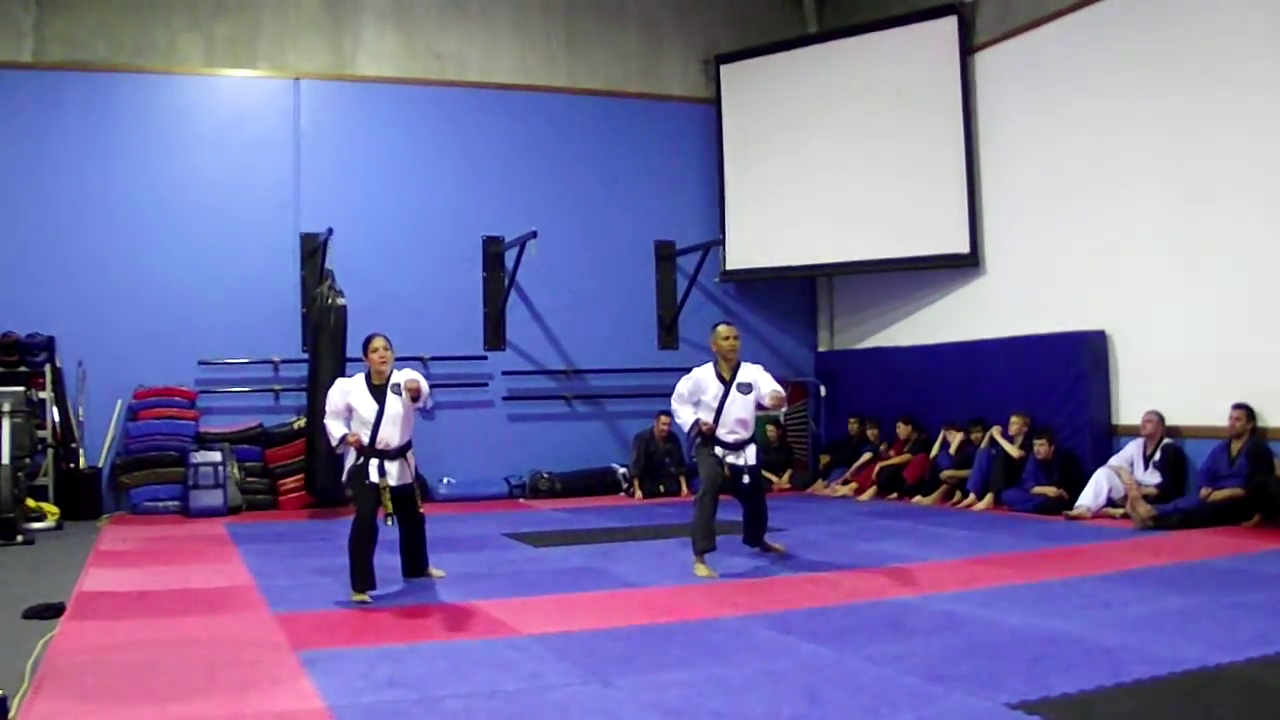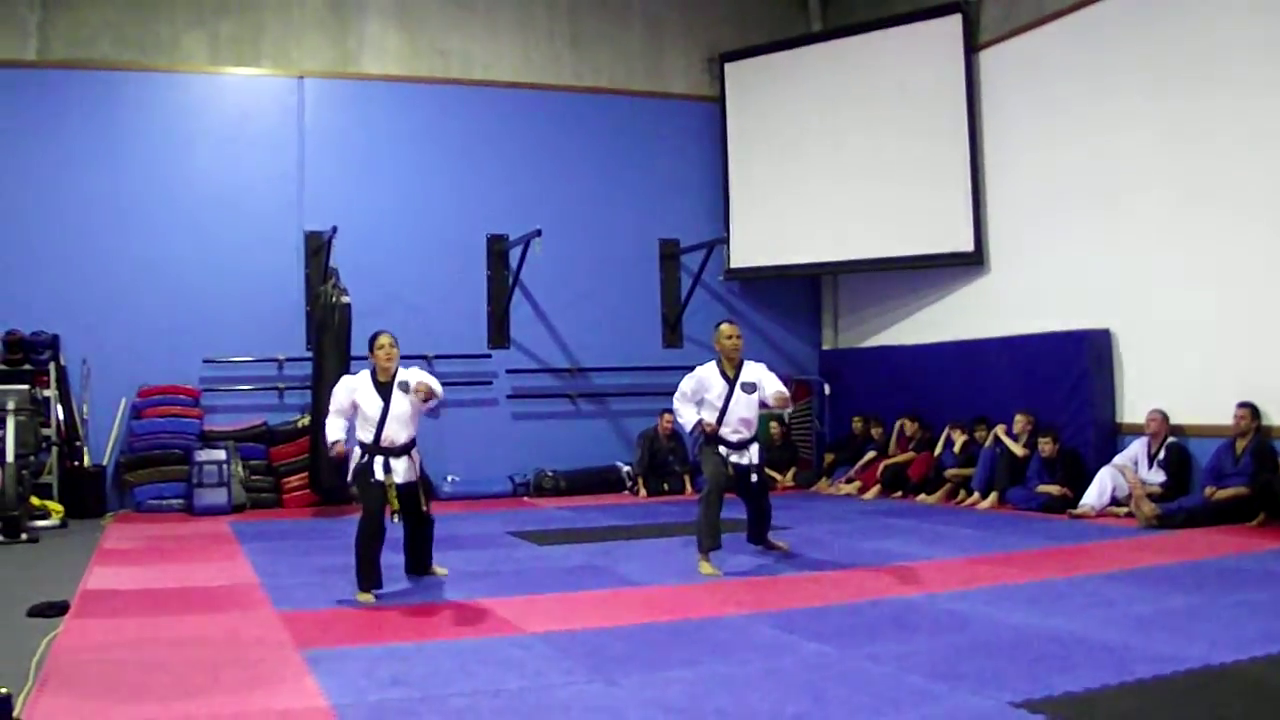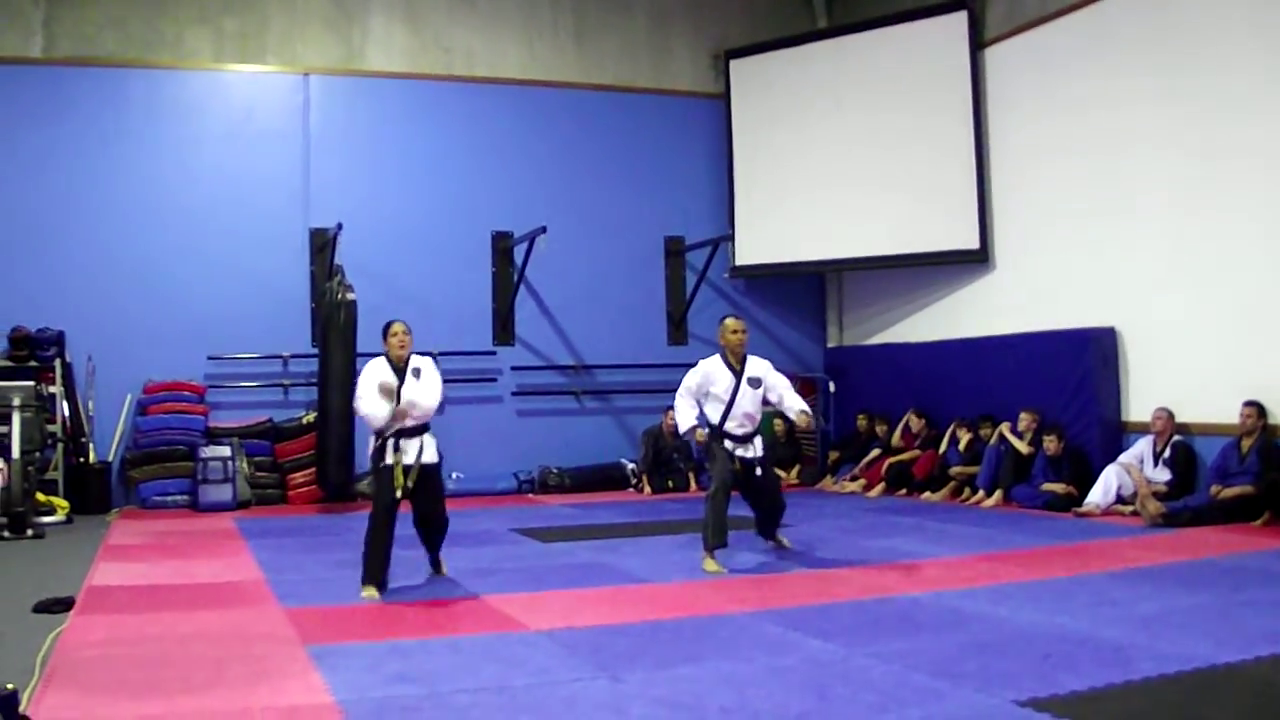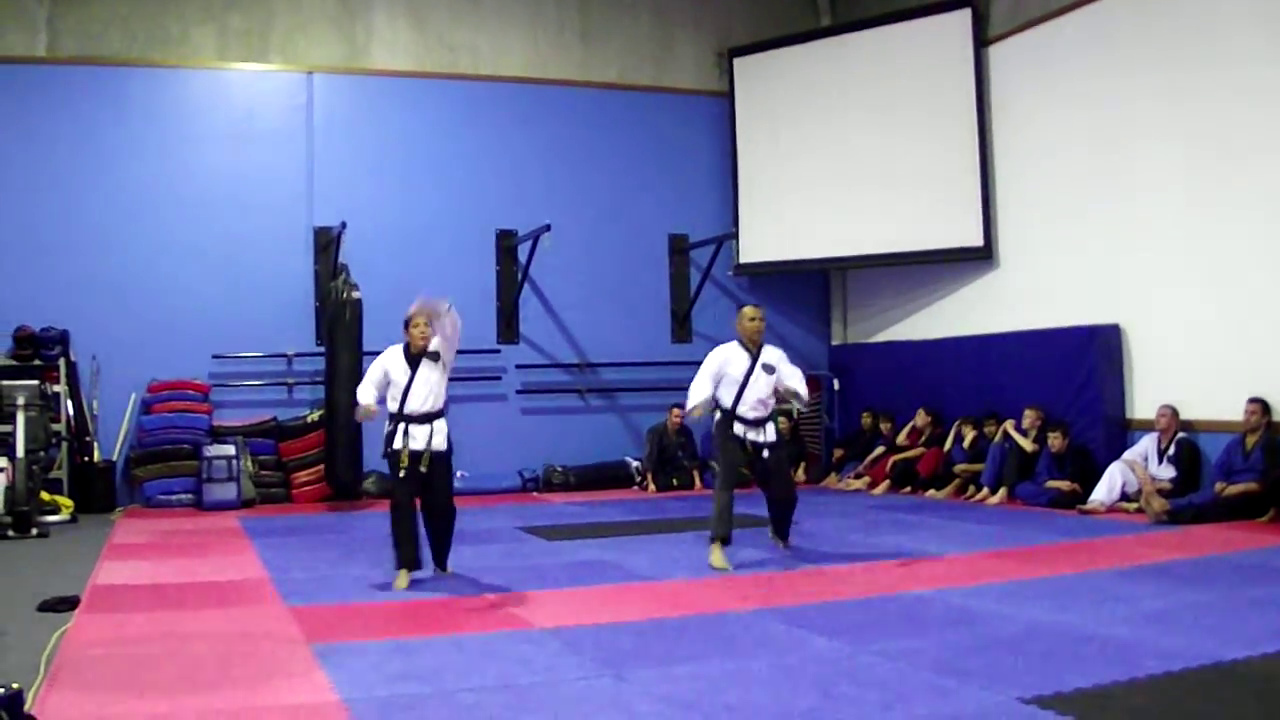
dt=0.2s
person 1, frame 1
left shoulder: (405, 380)
right shoulder: (349, 387)
left elbow: (421, 395)
right elbow: (333, 417)
left wrist: (416, 390)
right wrist: (343, 437)
left hip: (400, 463)
right hip: (365, 465)
left knee: (413, 519)
right knee: (365, 521)
left ankle: (418, 566)
right ankle: (361, 586)
person 1, frame 2
left shoulder: (412, 377)
right shoulder: (354, 385)
left elbow: (433, 392)
right elbow: (337, 414)
left wrist: (429, 391)
right wrist: (336, 440)
left hip: (406, 461)
right hip: (372, 463)
left knee: (419, 517)
right knee: (372, 521)
left ankle: (420, 566)
right ankle: (366, 585)
person 1, frame 3
left shoulder: (424, 364)
right shoulder: (374, 368)
left elbow: (431, 399)
right elbow: (366, 407)
left wrist: (398, 395)
right wrist: (392, 413)
left hip: (422, 447)
right hip: (388, 450)
left knee: (433, 512)
right knee: (383, 513)
left ankle: (435, 560)
right ankle: (372, 581)
person 1, frame 4
left shoulder: (441, 352)
right shoulder: (391, 356)
left elbow: (451, 328)
right elbow: (371, 384)
left wrist: (432, 310)
right wrist: (367, 404)
left hip: (434, 435)
right hip: (401, 436)
left knee: (440, 501)
right knee: (402, 500)
left ankle: (441, 561)
right ankle: (406, 566)
person 2, frame 1
left shoulder: (754, 372)
right shoulder: (700, 376)
left elbow: (770, 390)
right elbow: (679, 402)
left wrist: (777, 398)
right wrist: (695, 423)
left hip: (743, 451)
right hip: (711, 448)
left knee: (755, 500)
right knee: (708, 491)
left ankle: (758, 540)
right ankle: (699, 558)
person 2, frame 2
left shoulder: (757, 371)
right shoulder: (703, 374)
left elbow: (774, 389)
right elbow: (681, 401)
left wrist: (781, 398)
right wrist: (697, 423)
left hip: (746, 449)
right hip: (715, 447)
left knee: (759, 499)
right knee: (713, 489)
left ankle: (761, 539)
right ankle: (704, 556)
person 2, frame 3
left shoulder: (761, 366)
right shoulder: (707, 368)
left elbow: (783, 392)
right elbow: (685, 396)
left wrist: (801, 412)
right wrist: (689, 426)
left hip: (750, 445)
right hip: (720, 442)
left knee: (771, 497)
right knee: (720, 489)
left ankle: (767, 530)
right ankle: (709, 555)
person 2, frame 4
left shoulder: (775, 354)
right shoulder: (724, 353)
left elbow: (794, 380)
right elbow: (703, 380)
left wrist: (795, 392)
right wrist: (698, 403)
left hip: (762, 432)
right hip: (732, 430)
left knee: (783, 488)
right knee: (725, 482)
left ankle: (780, 535)
right ankle: (717, 547)
